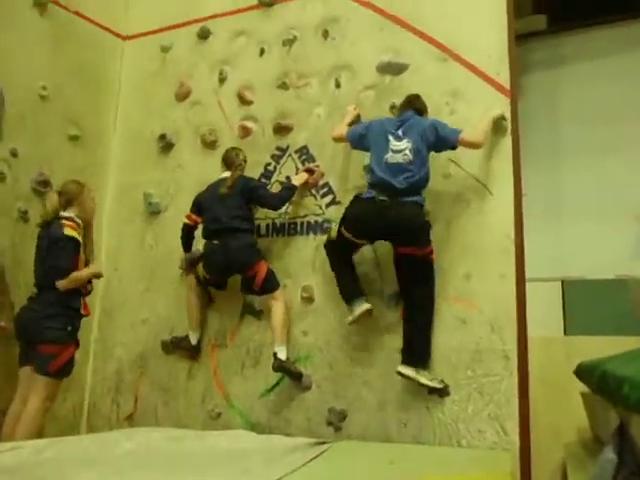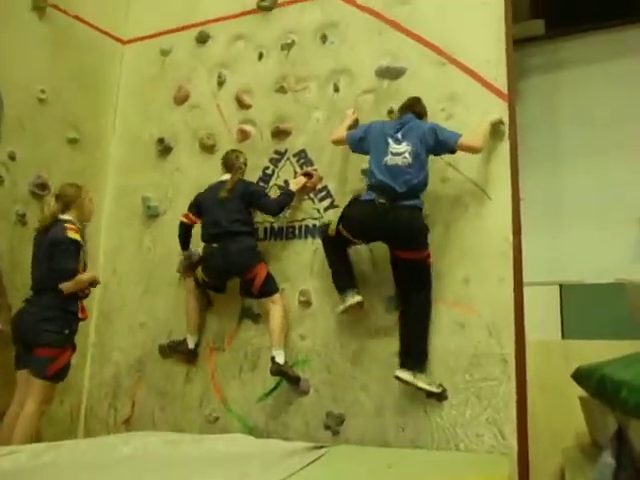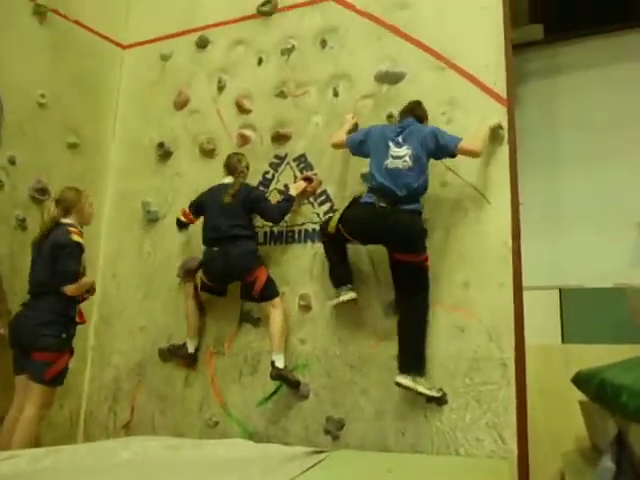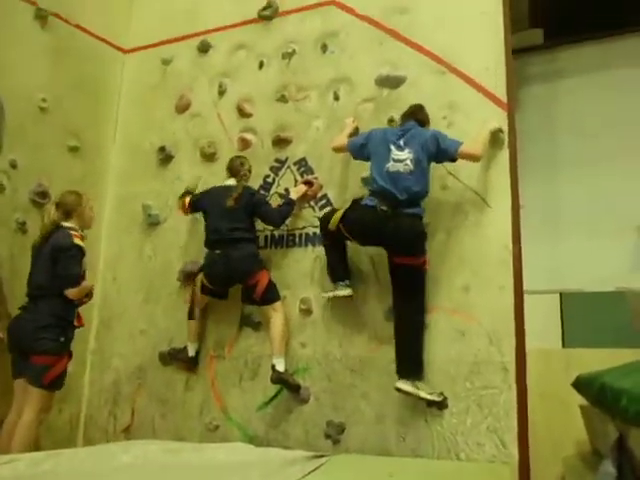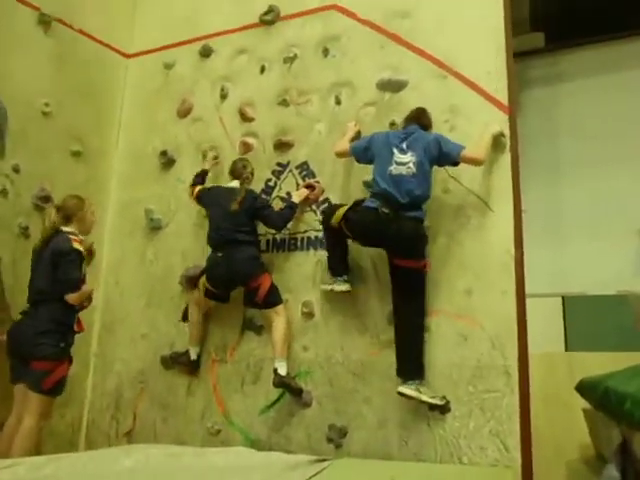
dt=0.1s
person 1, frame 1
left shoulder: (377, 126)
right shoulder: (429, 126)
left elbow: (337, 135)
right elbow: (477, 141)
left wrist: (350, 115)
right wrist: (491, 118)
left hip: (370, 209)
right hip: (409, 215)
left knee: (335, 249)
right knee: (419, 292)
left ankle: (356, 301)
right ankle: (415, 363)
person 1, frame 2
left shoulder: (376, 128)
right shoulder: (428, 129)
left elbow: (336, 137)
right elbow: (476, 145)
left wrist: (349, 119)
right wrist: (489, 122)
left hip: (369, 212)
right hip: (407, 218)
left knee: (330, 235)
right knee: (415, 295)
left ankle: (348, 291)
right ankle: (412, 366)
person 1, frame 3
left shoulder: (376, 132)
right shoulder: (429, 133)
left elbow: (335, 141)
right elbow: (476, 149)
left wrist: (349, 123)
right wrist: (489, 127)
left hip: (369, 214)
right hip: (406, 222)
left knee: (328, 230)
right knee: (413, 298)
left ankle: (344, 287)
right ankle: (411, 371)
person 1, frame 4
left shoulder: (378, 135)
right shoulder: (431, 137)
left elbow: (336, 145)
right elbow: (476, 154)
left wrist: (349, 128)
right wrist: (489, 131)
left hip: (370, 217)
right hip: (407, 226)
left knee: (329, 221)
right knee: (410, 303)
left ankle: (340, 280)
right ankle: (409, 376)
person 1, frame 5
left shoulder: (381, 138)
right shoulder: (433, 140)
left elbow: (339, 150)
right elbow: (478, 158)
left wrist: (351, 132)
right wrist: (491, 134)
left hip: (371, 219)
right hip: (408, 228)
left knee: (331, 216)
right knee: (410, 305)
left ankle: (339, 277)
right ankle: (411, 379)
person 2, frame 1
left shoulder: (54, 227)
right shoulder: (68, 229)
left elbow: (82, 263)
right elbow: (63, 281)
left wrist: (87, 228)
right wrist: (92, 271)
left hip: (34, 317)
right hip: (55, 321)
left knee: (23, 396)
right knee: (42, 398)
person 2, frame 2
left shoulder: (50, 230)
right shoulder: (69, 232)
left elbow: (66, 269)
right elbow: (68, 283)
right wrist: (92, 277)
left hip: (30, 319)
right hip: (52, 323)
right knee: (38, 401)
person 2, frame 3
left shoulder: (50, 234)
right shoulder: (70, 235)
right elbow: (71, 286)
right wrist: (90, 282)
left hip: (27, 323)
right hip: (49, 328)
right knee: (37, 406)
person 2, frame 4
left shoulder: (49, 238)
right shoulder: (71, 239)
right elbow: (73, 290)
right wrist: (91, 286)
left hip: (25, 326)
right hip: (48, 331)
right knee: (36, 410)
person 2, frame 5
left shoulder: (49, 243)
right shoulder: (71, 244)
right elbow: (73, 295)
right wrist: (90, 290)
left hip: (25, 332)
right hip: (48, 337)
right knee: (36, 416)
person 3, frame 1
left shoulder: (205, 193)
right shoulder: (247, 184)
left elbow: (188, 226)
right elbow: (275, 202)
left wrist: (188, 253)
right wrist: (295, 182)
left hip: (215, 253)
right hip: (244, 249)
left knee: (194, 283)
right knee: (277, 297)
left ankle: (192, 342)
right ankle: (281, 357)
person 3, frame 2
left shoulder: (205, 195)
right shoulder: (247, 188)
left elbow: (185, 225)
right elbow: (274, 208)
left wrist: (185, 251)
right wrist: (293, 188)
left hip: (214, 256)
right hip: (244, 253)
left knee: (192, 286)
right knee: (275, 301)
left ankle: (190, 346)
right ankle: (278, 361)
person 3, frame 3
left shoulder: (207, 195)
right shoulder: (249, 192)
left elbow: (182, 222)
right elbow: (275, 215)
right wrist: (293, 192)
left hip: (215, 259)
right hip: (244, 256)
left knee: (192, 291)
right knee: (275, 305)
left ankle: (190, 350)
right ankle: (279, 365)
person 3, frame 4
left shoulder: (208, 195)
right shoulder: (250, 196)
left elbow: (185, 204)
right elbow: (276, 219)
left wrist: (188, 193)
right wrist: (294, 196)
left hip: (217, 261)
right hip: (246, 259)
left knee: (195, 298)
right knee: (276, 309)
left ankle: (190, 354)
right ankle: (279, 369)
person 3, frame 5
left shoulder: (212, 194)
right shoulder: (252, 199)
left elbow: (194, 189)
right elbow: (278, 222)
left wrist: (205, 169)
right wrist: (295, 200)
left hip: (219, 264)
right hip: (248, 262)
left knee: (196, 303)
right knee: (278, 313)
left ankle: (192, 357)
right ankle: (281, 373)
